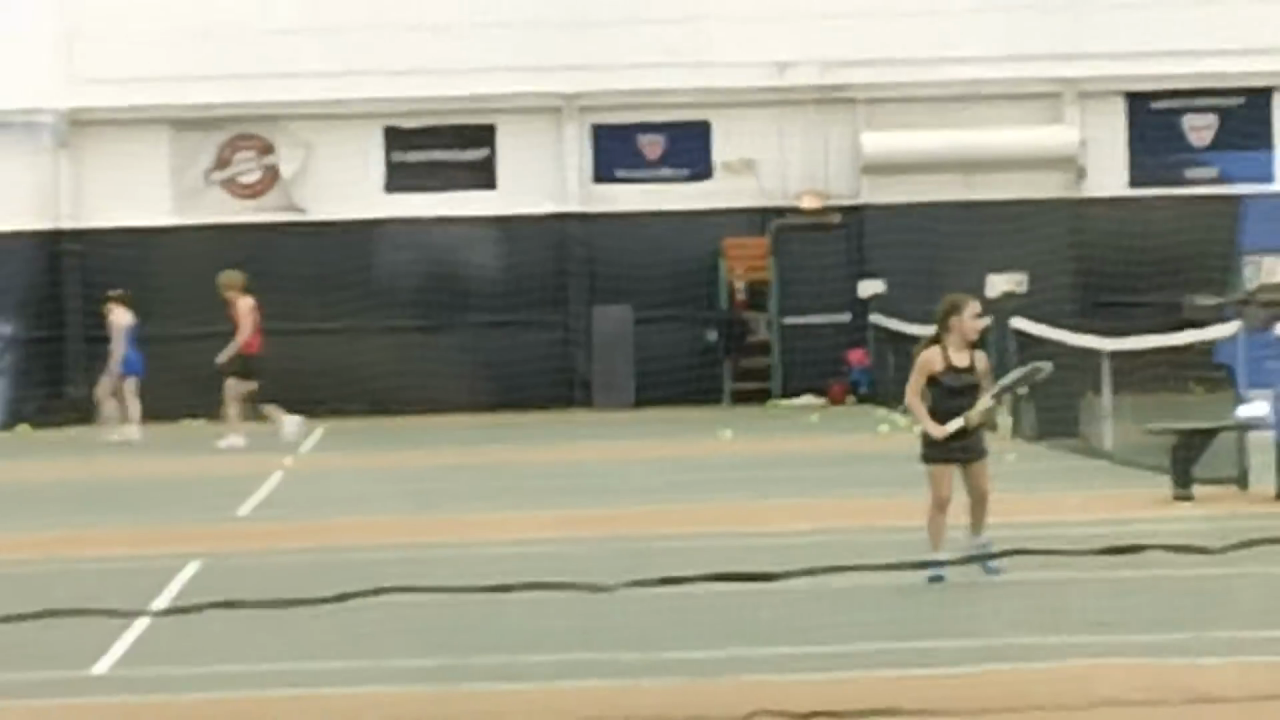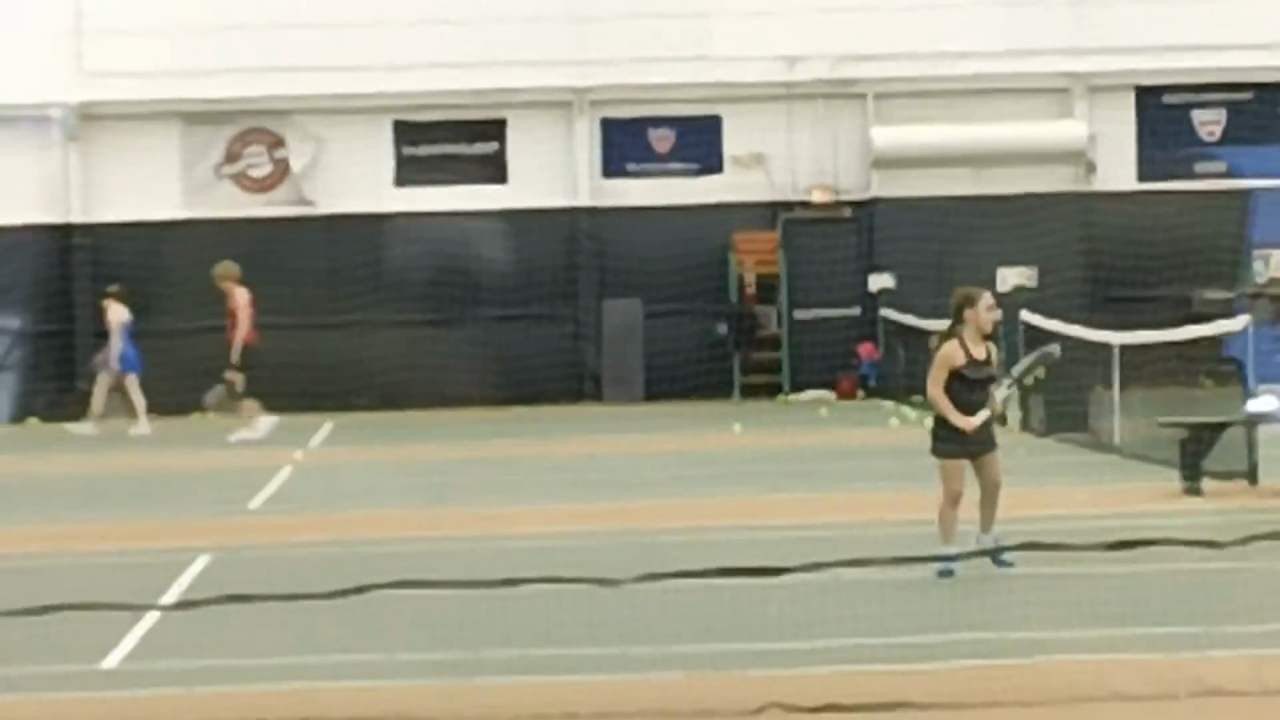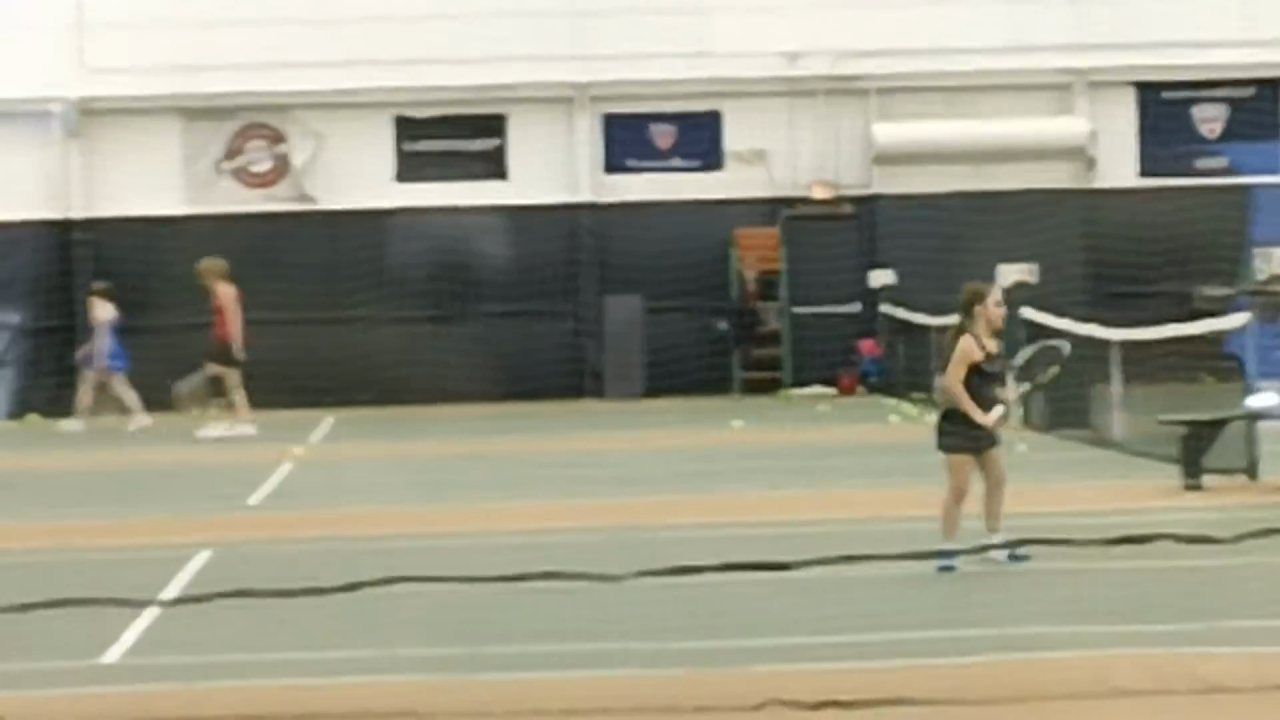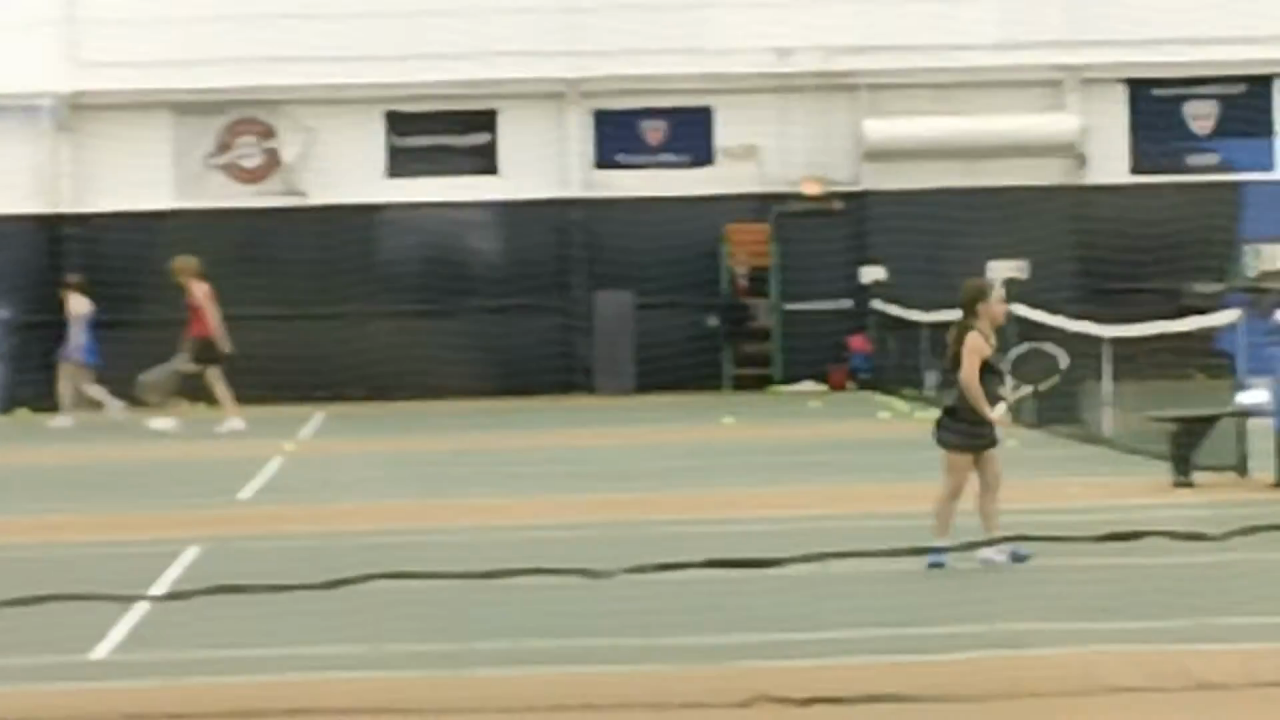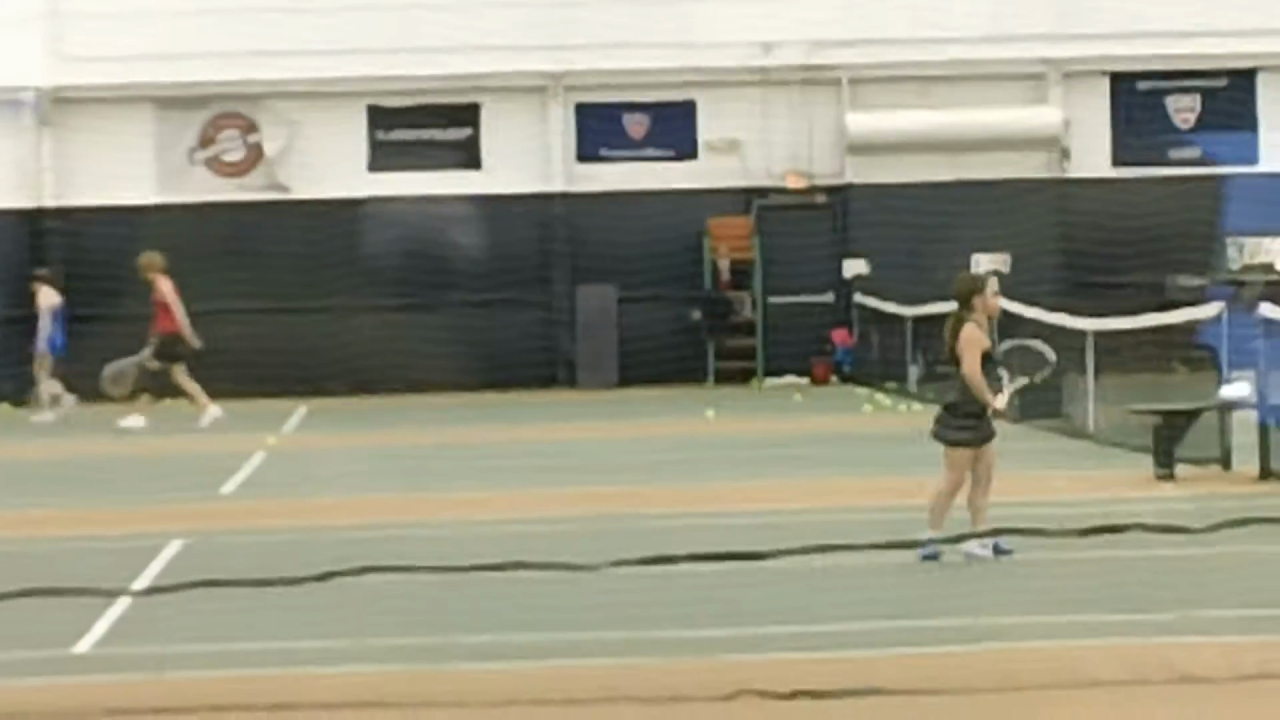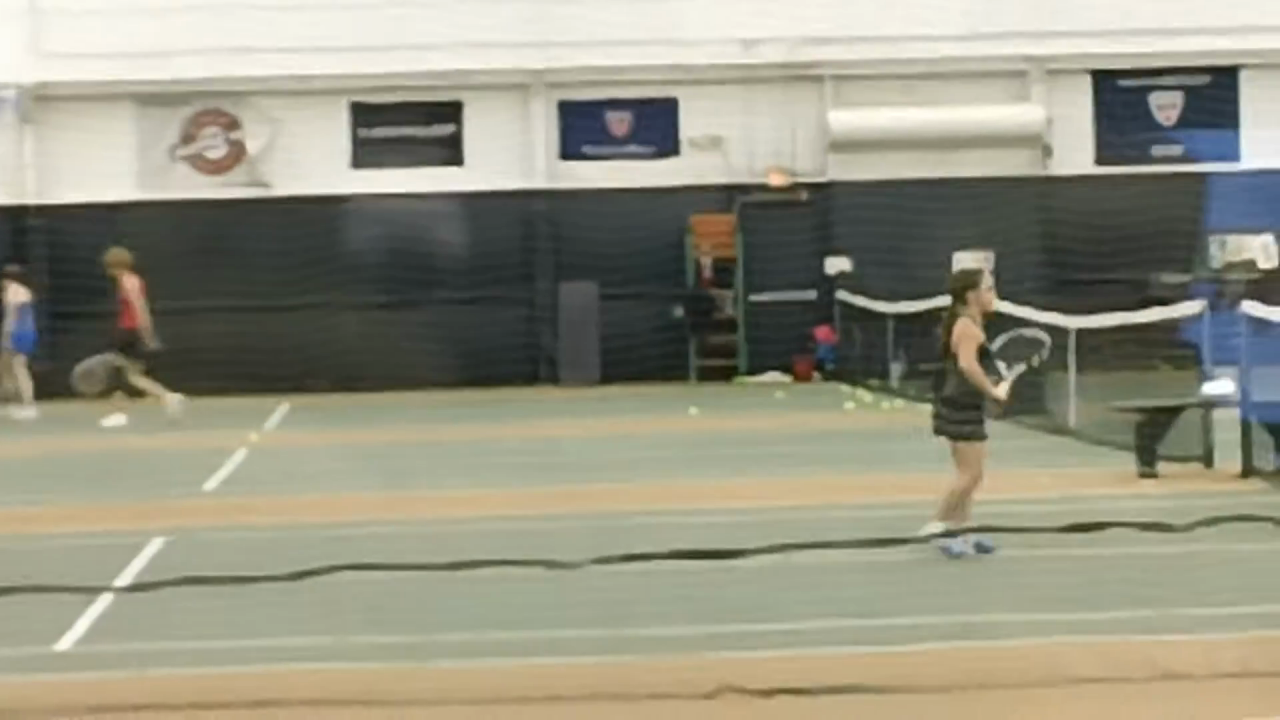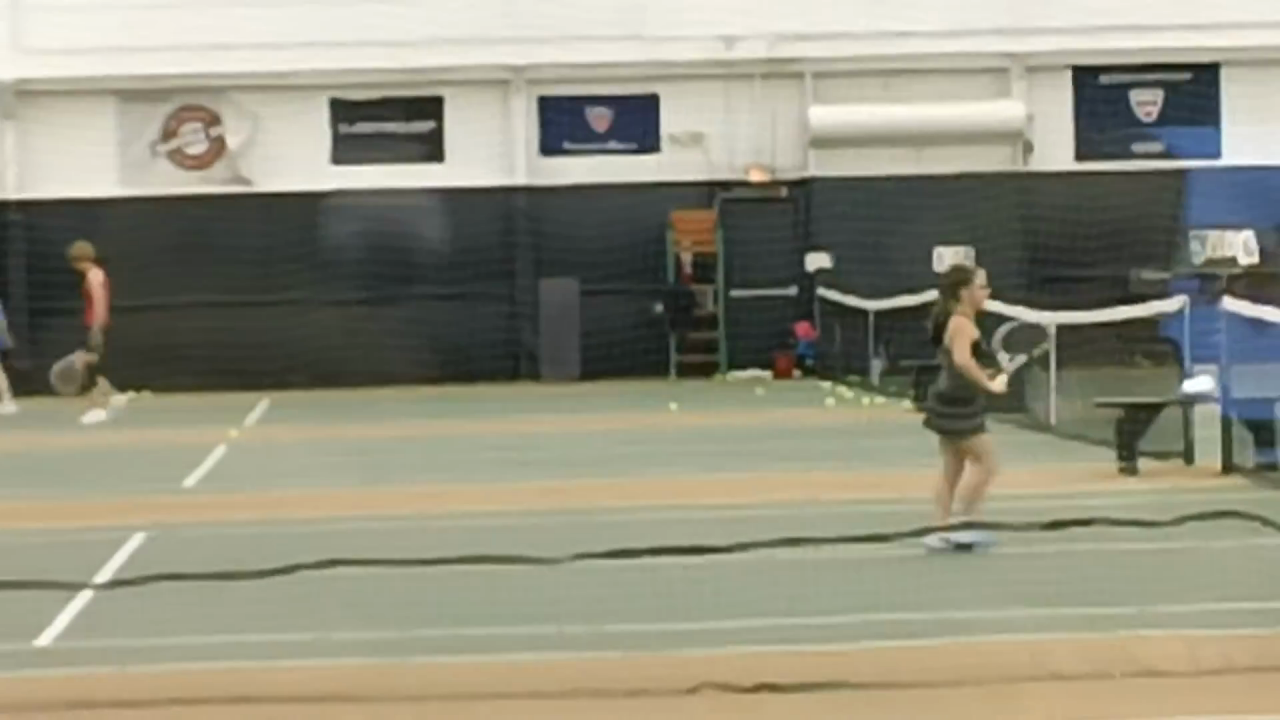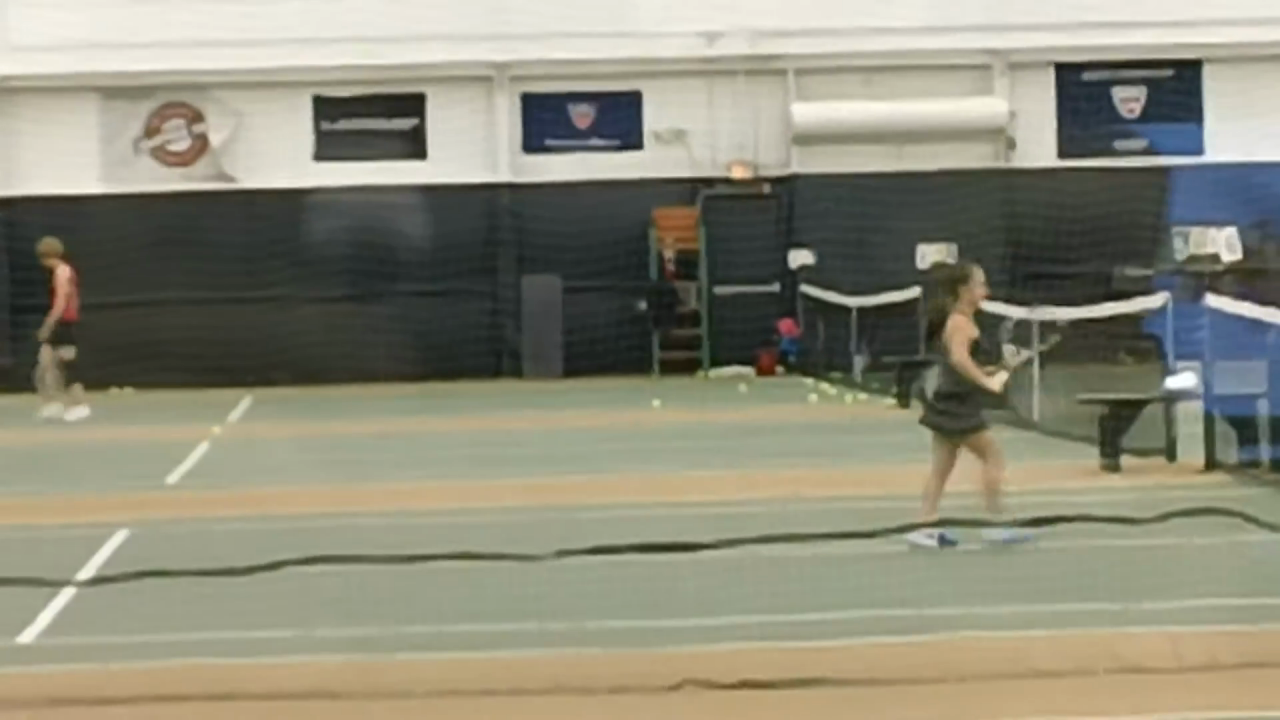
dt=0.1s
person 1, frame 1
left shoulder: (980, 359)
right shoulder: (931, 356)
left elbow: (987, 393)
right elbow: (911, 395)
left wrist: (981, 412)
right wrist: (930, 425)
left hip: (969, 434)
right hip: (939, 439)
left knee: (981, 492)
right knee: (941, 498)
left ankle: (978, 541)
right ankle: (937, 561)
person 1, frame 2
left shoulder: (991, 350)
right shoulder: (951, 350)
right elbow: (933, 390)
left wrist: (996, 403)
right wrist: (957, 419)
left hip: (981, 428)
right hip: (953, 432)
left knee: (993, 484)
right knee: (954, 493)
left ankle: (987, 539)
right ankle: (948, 555)
person 1, frame 3
left shoulder: (995, 345)
right shoulder: (967, 344)
right elbow: (951, 384)
left wrist: (1000, 396)
right wrist: (976, 414)
left hip: (981, 427)
right hip: (960, 425)
left knee: (997, 480)
right knee: (958, 488)
left ankle: (996, 542)
right ankle: (948, 550)
person 1, frame 4
left shoulder: (987, 340)
right shoulder: (974, 340)
right elbow: (967, 380)
left wrist: (999, 397)
right wrist: (987, 411)
left hip: (981, 425)
right hip: (962, 422)
left knee: (992, 482)
right knee: (954, 486)
left ankle: (993, 546)
right ankle: (939, 546)
person 1, frame 5
left shoulder: (978, 332)
right shoulder: (973, 333)
right elbow: (970, 372)
left wrist: (994, 393)
right wrist: (991, 400)
left hip: (975, 417)
right hip: (963, 417)
left knee: (984, 476)
right knee: (954, 480)
left ankle: (979, 539)
right ankle: (929, 539)
person 1, frame 6
left shoulder: (968, 326)
right shoulder: (967, 327)
right elbow: (967, 365)
left wrist: (992, 385)
right wrist: (992, 391)
left hip: (968, 410)
right hip: (962, 411)
left knee: (973, 474)
right knee: (969, 475)
left ankle: (960, 535)
right ankle: (937, 526)
person 1, frame 7
left shoulder: (955, 323)
right shoulder: (962, 324)
right elbow: (962, 361)
left wrist: (987, 375)
right wrist: (989, 384)
left hip: (949, 405)
right hip: (958, 408)
left knee: (953, 470)
right knee: (986, 464)
left ankle: (942, 531)
right ankle: (961, 523)
person 1, frame 8
left shoulder: (951, 321)
right shoulder: (960, 323)
right elbow: (959, 360)
left wrist: (987, 372)
right wrist: (987, 382)
left hip: (947, 403)
right hip: (957, 405)
left knee: (941, 467)
right knee: (993, 459)
left ankle: (925, 528)
right ankle: (997, 523)
